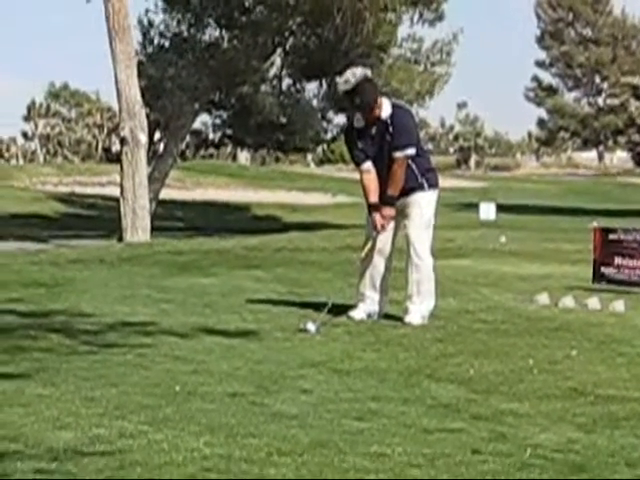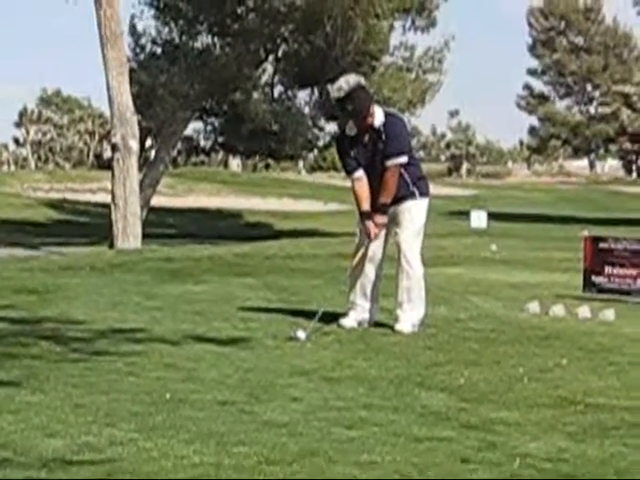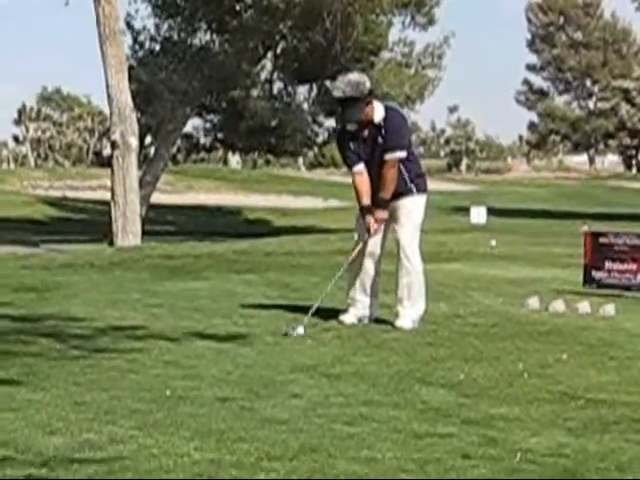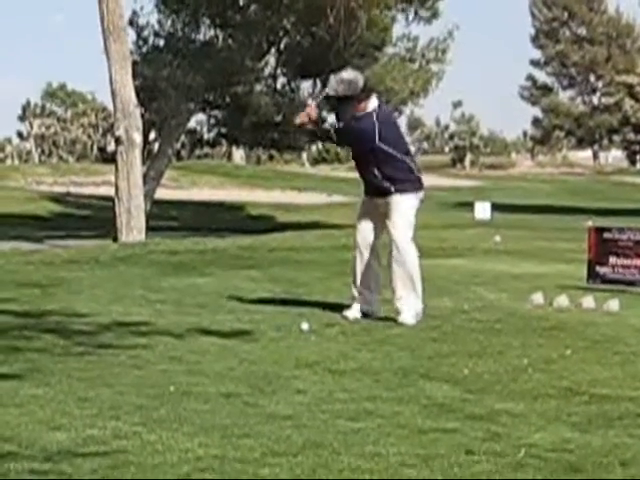
dt=0.5s
person 1, frame 1
left shoulder: (400, 115)
right shoulder: (353, 130)
left elbow: (400, 163)
right elbow: (366, 171)
left wrist: (389, 203)
right wrist: (375, 208)
left hip: (418, 189)
right hip: (384, 195)
left knee: (418, 246)
right knee: (375, 246)
left ankle: (419, 308)
right ankle: (369, 304)
person 1, frame 2
left shoulder: (392, 124)
right shoulder: (344, 138)
left elbow: (392, 171)
right elbow: (358, 178)
left wrist: (382, 210)
right wrist: (367, 215)
left hip: (409, 197)
right hip: (375, 202)
left knee: (408, 253)
right knee: (366, 253)
left ankle: (410, 316)
right ankle: (361, 311)
person 1, frame 3
left shoulder: (393, 119)
right shoulder: (345, 130)
left elbow: (391, 166)
right elbow: (359, 172)
left wrist: (381, 207)
right wrist: (367, 210)
left hip: (408, 193)
right hip: (373, 197)
left knee: (408, 248)
right knee: (366, 248)
left ankle: (410, 312)
right ankle: (360, 307)
person 1, frame 4
left shoulder: (366, 126)
right shoulder: (366, 111)
left elbow: (334, 136)
right elbow: (339, 132)
left wrist: (311, 122)
right wrist: (314, 118)
left hip: (402, 190)
right hip: (375, 192)
left knee: (401, 242)
right knee: (364, 242)
left ankle: (410, 307)
right ankle: (365, 302)
